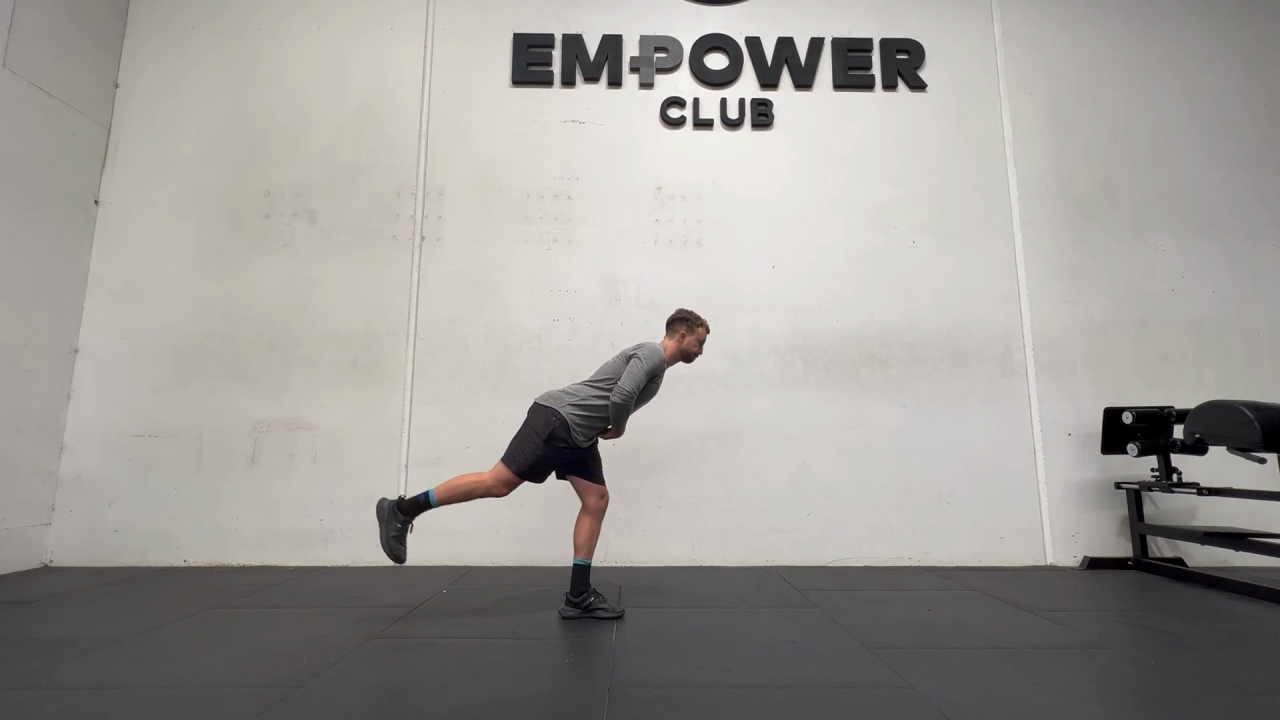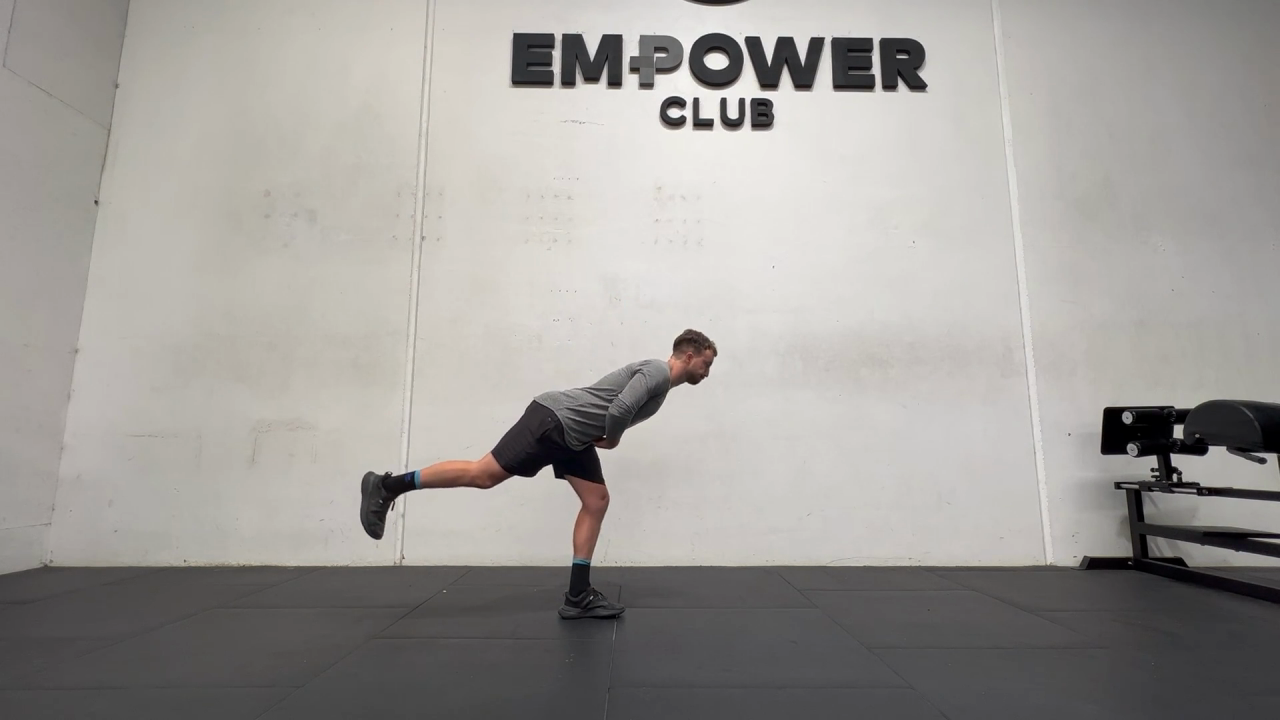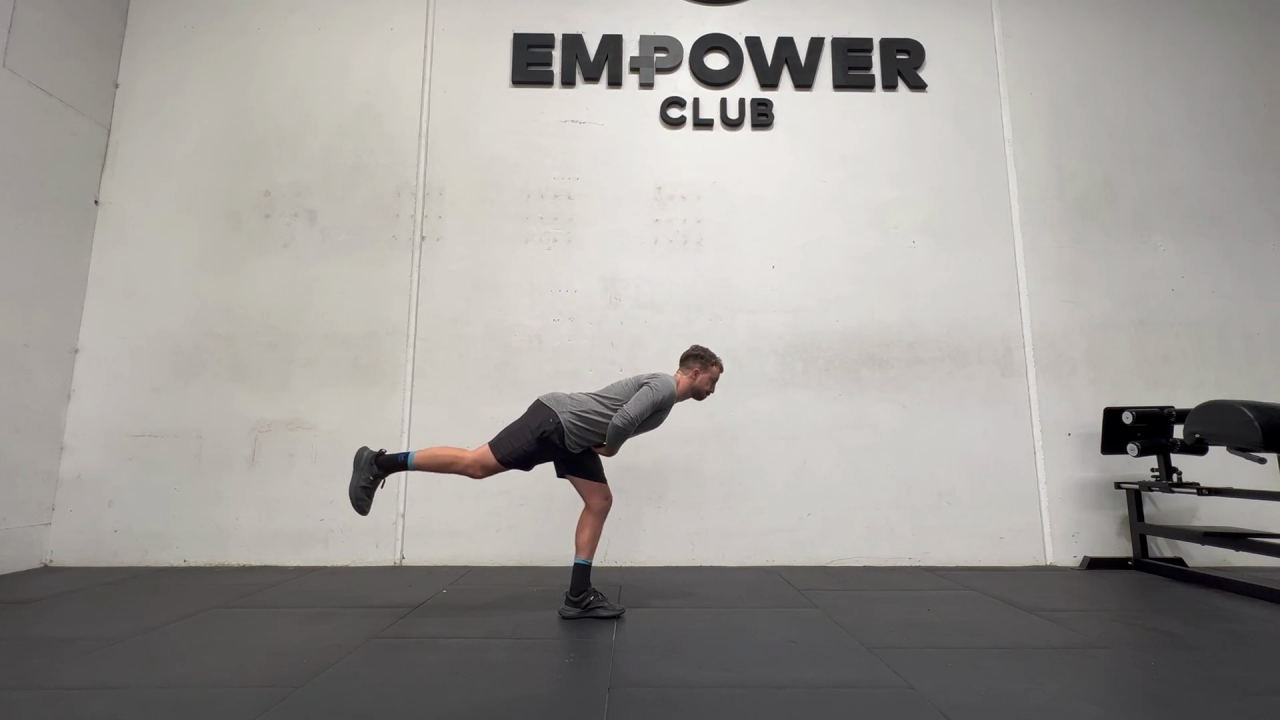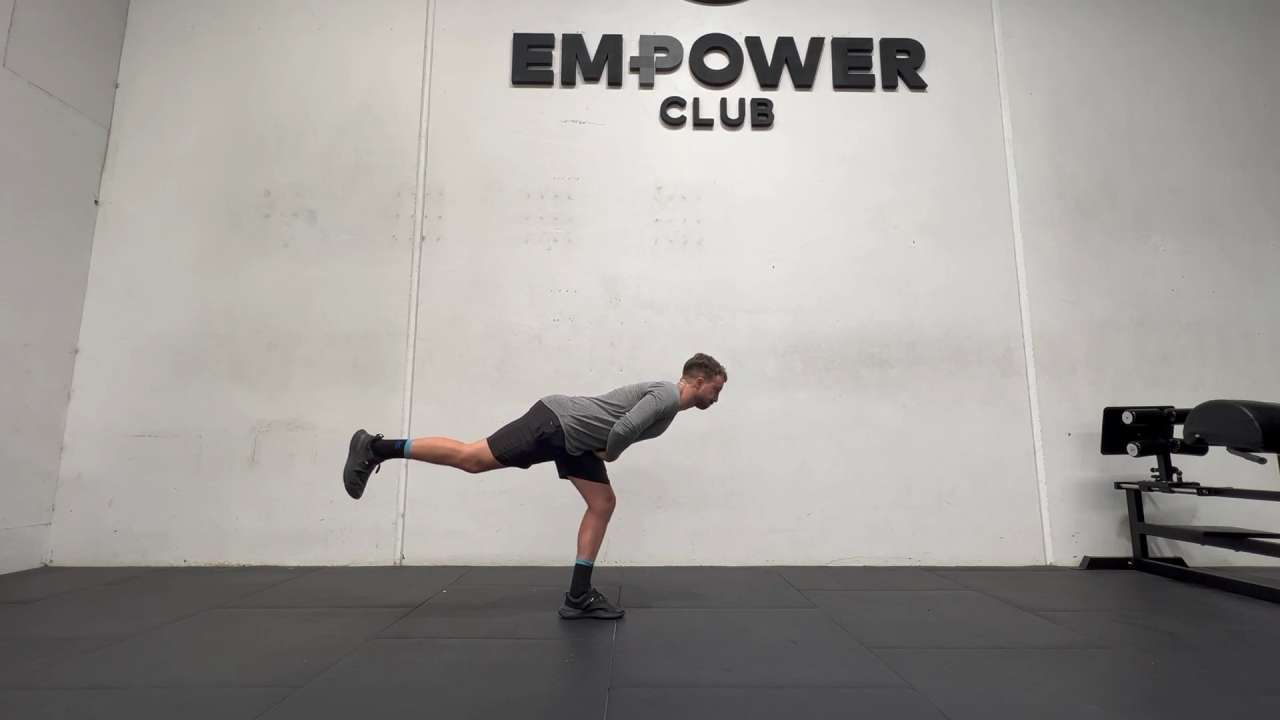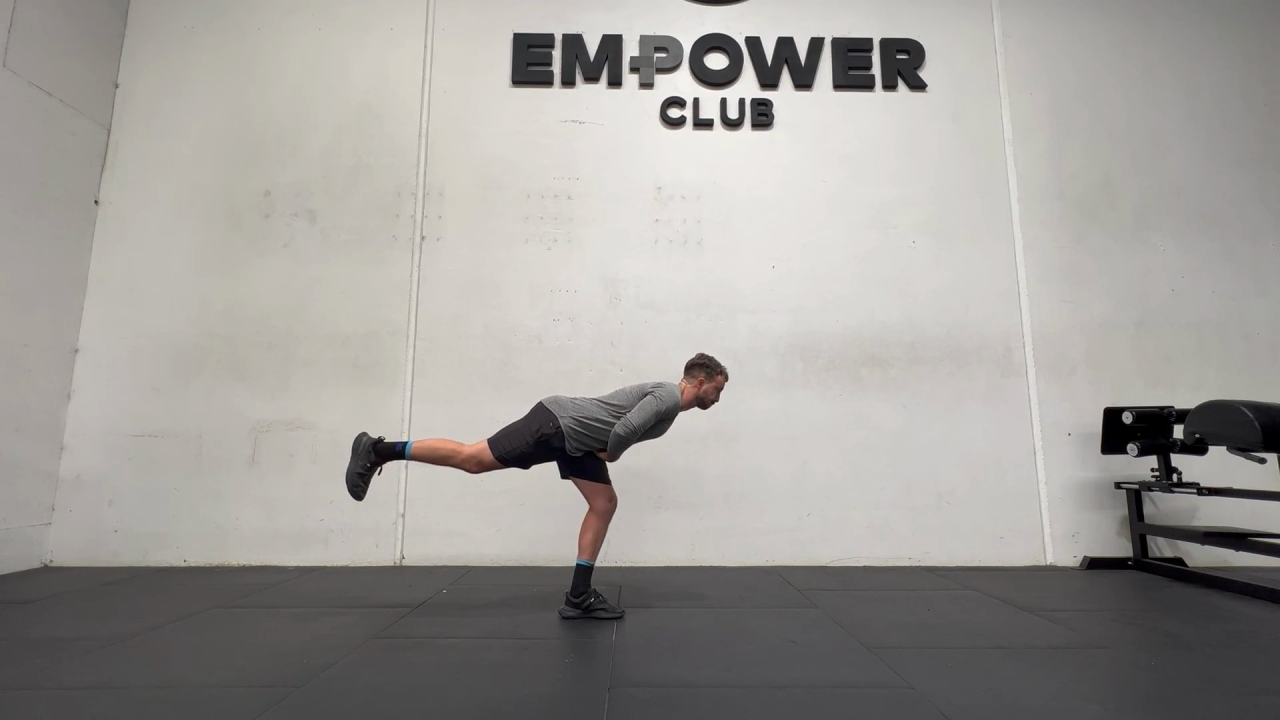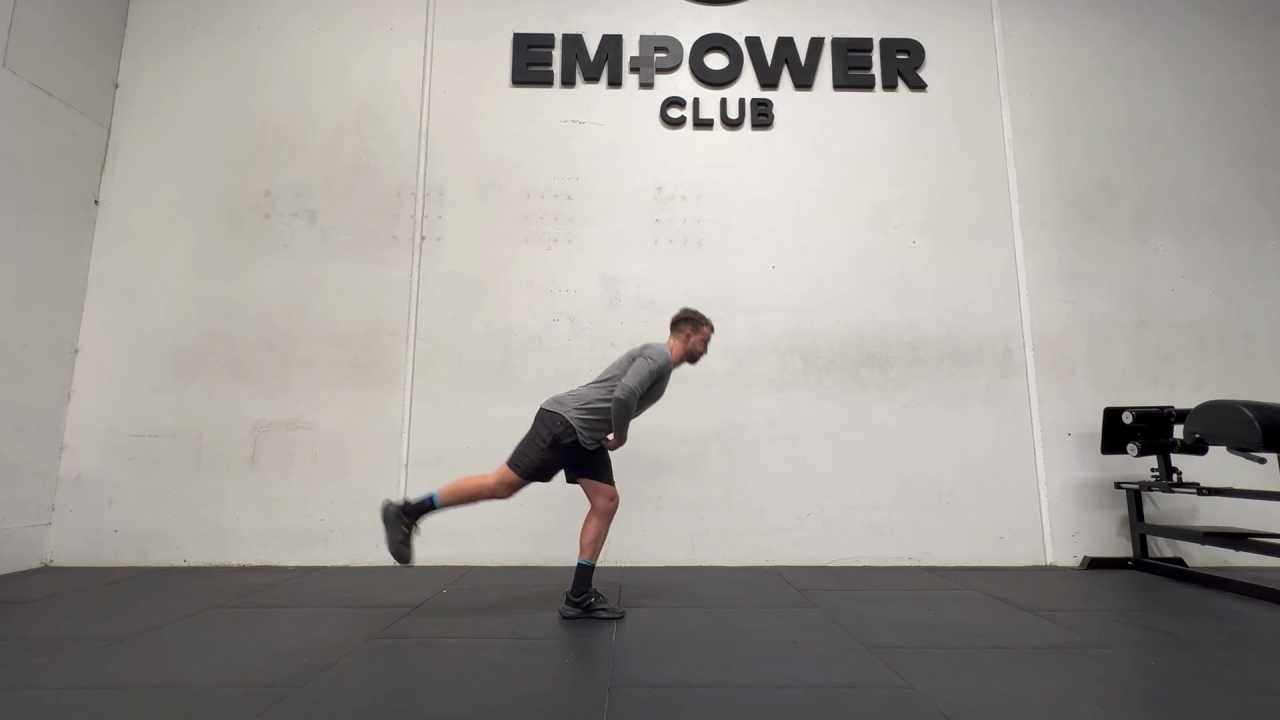
dt=0.5s
person 1, frame 1
left shoulder: (655, 365)
right shoulder: (651, 354)
right elbow: (621, 396)
left wrist: (610, 427)
right wrist: (619, 427)
left hip: (578, 433)
right hip: (557, 419)
left knee: (596, 501)
right knee: (497, 483)
left ankle: (579, 595)
right ankle: (403, 510)
person 1, frame 2
left shoulder: (659, 381)
right shoulder: (657, 372)
right elbow: (619, 409)
left wrist: (607, 437)
right wrist: (612, 439)
left hip: (573, 435)
right hip: (553, 421)
left knee: (597, 502)
right knee: (483, 475)
left ankle: (578, 594)
right ankle: (388, 486)
person 1, frame 3
left shoulder: (661, 393)
right shoulder: (664, 387)
right elbow: (622, 420)
left wrist: (604, 446)
right wrist: (611, 448)
left hip: (572, 437)
right hip: (554, 422)
left knee: (599, 502)
right knee: (475, 464)
left ankle: (578, 595)
right ankle: (381, 464)
person 1, frame 4
left shoulder: (663, 397)
right shoulder: (667, 396)
right elbow: (624, 427)
left wrist: (604, 453)
right wrist: (611, 455)
left hip: (573, 438)
right hip: (556, 423)
left knee: (603, 504)
right knee: (471, 458)
left ankle: (578, 595)
right ankle: (377, 449)
person 1, frame 5
left shoulder: (666, 399)
right shoulder: (668, 397)
right elbow: (624, 429)
left wrist: (604, 453)
right wrist: (612, 456)
left hip: (575, 439)
right hip: (556, 424)
left knee: (604, 504)
right knee: (470, 458)
left ankle: (578, 597)
right ankle: (377, 451)
person 1, frame 6
left shoulder: (661, 364)
right shoulder: (658, 354)
right elbow: (623, 395)
left wrist: (610, 435)
right wrist: (620, 436)
left hip: (585, 435)
right hip: (564, 422)
left knee: (606, 503)
right knee: (500, 485)
left ankle: (579, 596)
right ankle: (408, 512)
